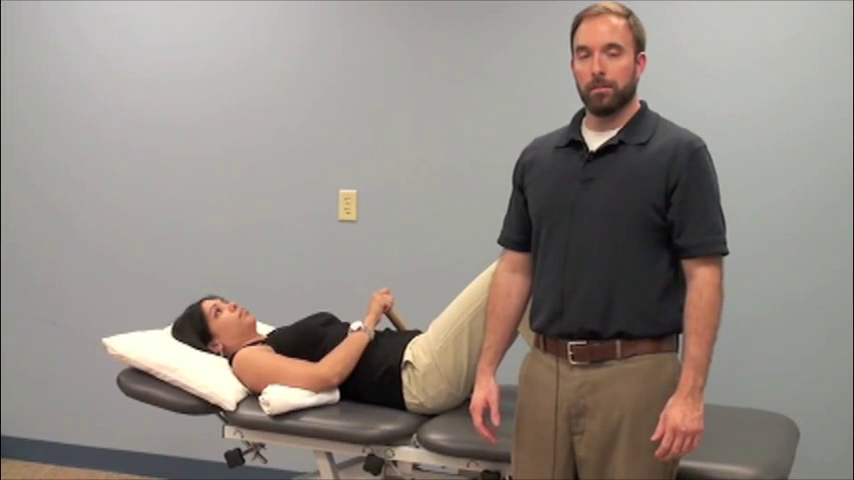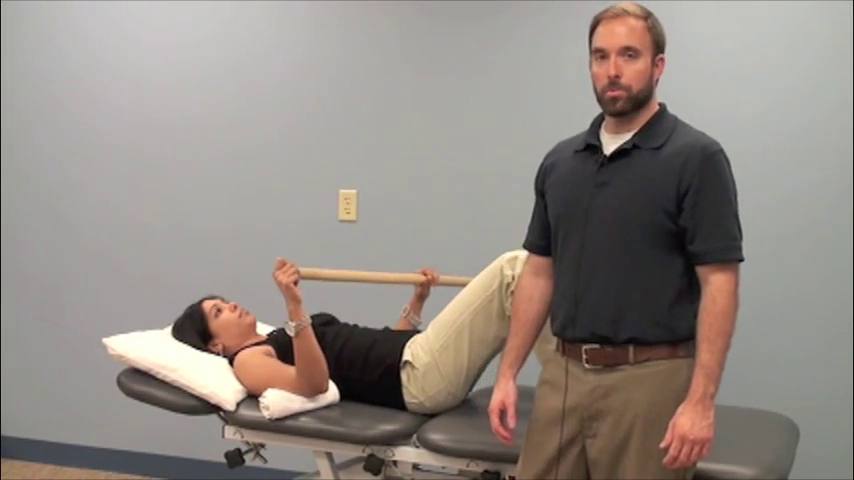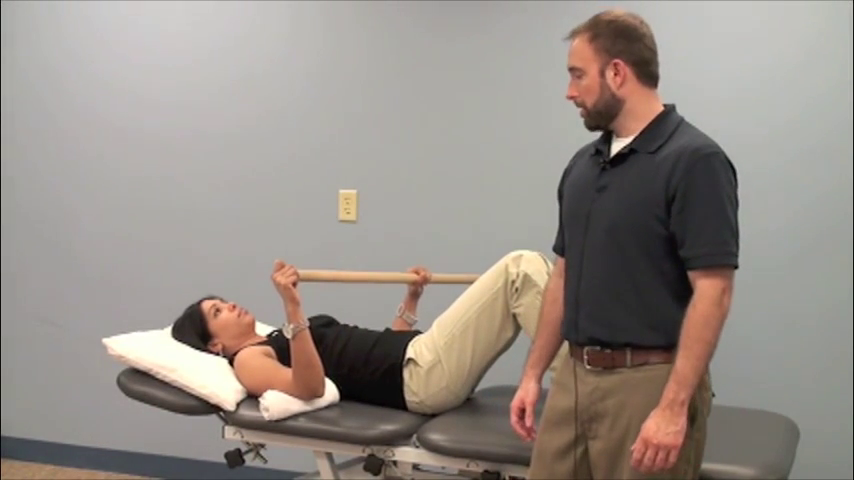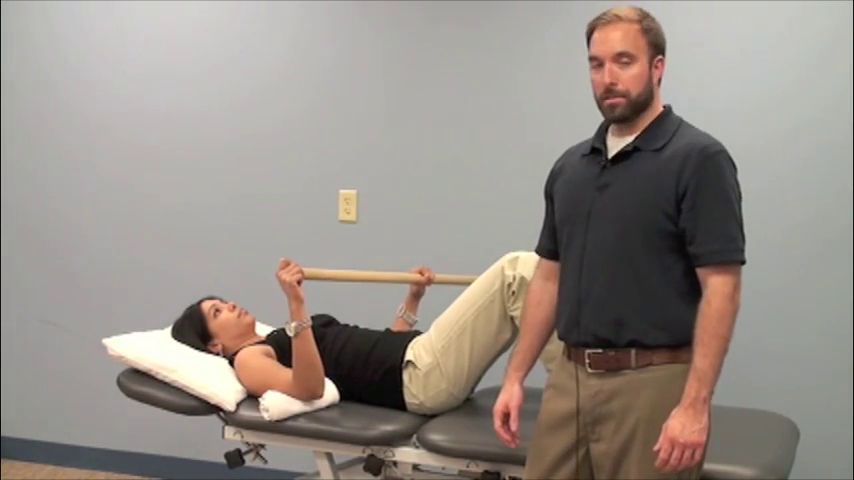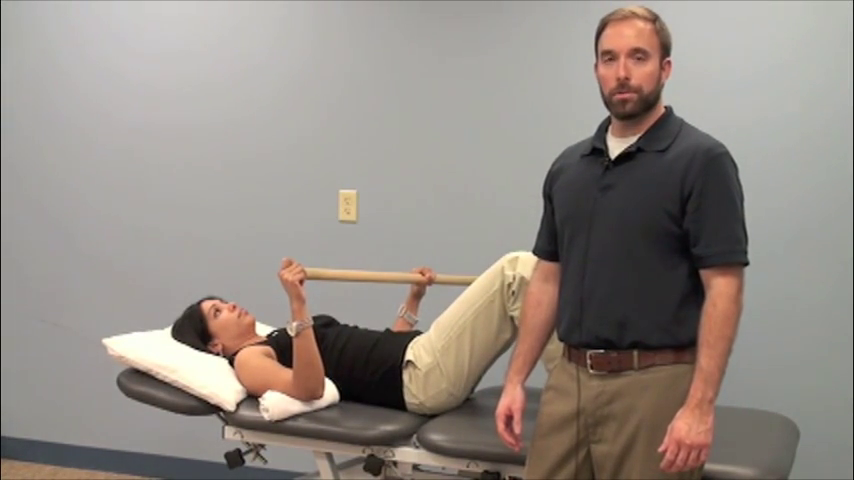
dt=1s
person 1, frame 1
left shoulder: (678, 155)
right shoulder: (537, 159)
left elbow: (703, 278)
right elbow: (514, 270)
left wrist: (690, 391)
right wrist: (486, 370)
left hip: (634, 375)
right hip: (546, 372)
person 1, frame 2
left shoulder: (695, 159)
right shoulder: (559, 162)
left elbow: (719, 285)
right elbow: (538, 274)
left wrist: (701, 399)
right wrist: (507, 372)
left hip: (649, 381)
right hip: (564, 376)
person 1, frame 3
left shoulder: (694, 161)
right shoulder: (582, 165)
left elbow: (712, 293)
left wrist: (673, 407)
right wrist: (533, 374)
left hip: (650, 383)
right hip: (574, 379)
person 1, frame 4
left shoulder: (699, 160)
right shoulder: (570, 167)
left elbow: (721, 289)
left wrist: (695, 404)
right wrist: (515, 376)
left hip: (652, 384)
right hip: (570, 379)
person 1, frame 5
left shoulder: (701, 161)
right shoulder: (567, 168)
left elbow: (723, 290)
left wrist: (700, 405)
right wrist: (515, 379)
left hip: (654, 385)
right hip: (569, 381)
person 2, frame 1
left shoulder: (279, 344)
right shoulder: (247, 360)
right elbow: (327, 376)
right wrist: (369, 319)
left hip: (417, 359)
right hip: (417, 377)
person 2, frame 2
left shoulder: (281, 342)
right shoulder: (248, 361)
right elbow: (314, 383)
left wrist: (417, 300)
right wrist: (294, 306)
left hip: (414, 356)
right hip: (418, 377)
left knee: (523, 269)
right knee: (513, 269)
person 2, frame 3
left shoulder: (280, 341)
right shoulder: (247, 360)
right elbow: (310, 387)
left wrist: (411, 299)
right wrist: (292, 308)
left hip: (414, 356)
right hip: (419, 377)
left knee: (527, 265)
right knee: (519, 269)
person 2, frame 4
left shoulder: (280, 342)
right shoulder: (248, 360)
right elbow: (309, 388)
left wrist: (412, 299)
right wrist: (296, 307)
left hip: (415, 357)
right hip: (419, 379)
left knee: (526, 269)
right knee: (517, 271)
person 2, frame 5
left shoulder: (282, 343)
right shoulder: (248, 360)
right elbow: (310, 388)
left wrist: (413, 299)
right wrist: (298, 307)
left hip: (416, 357)
right hip: (419, 379)
left knee: (524, 271)
right knee: (516, 271)
